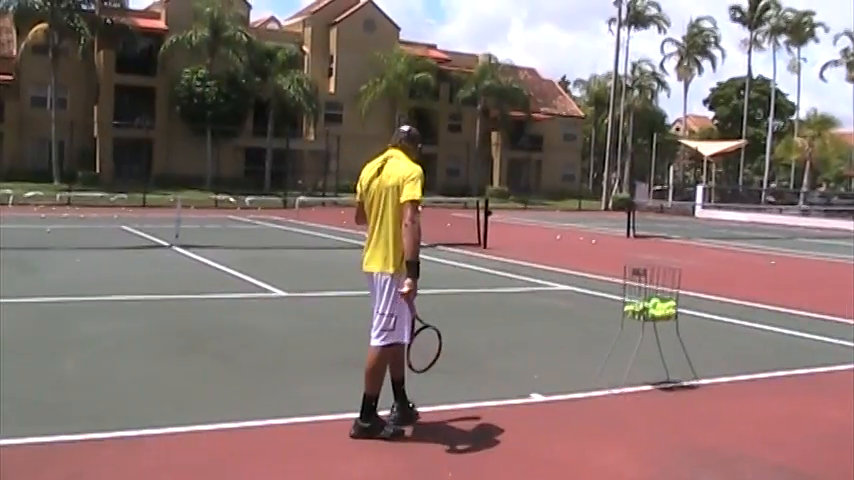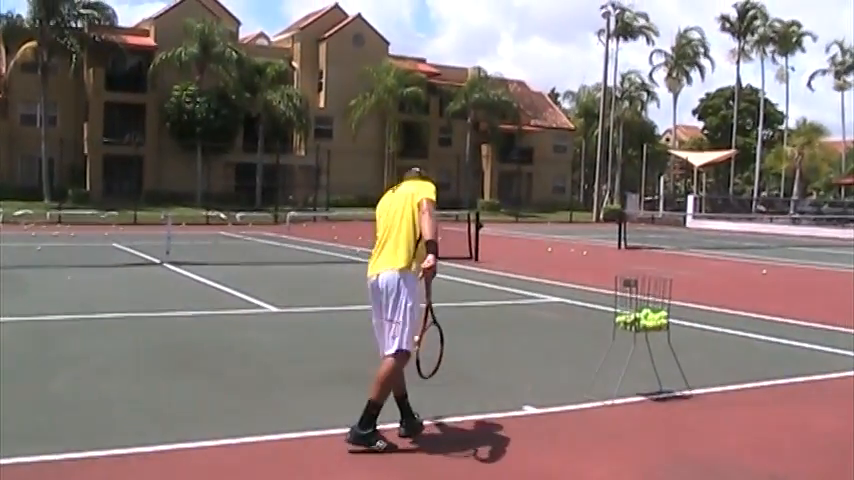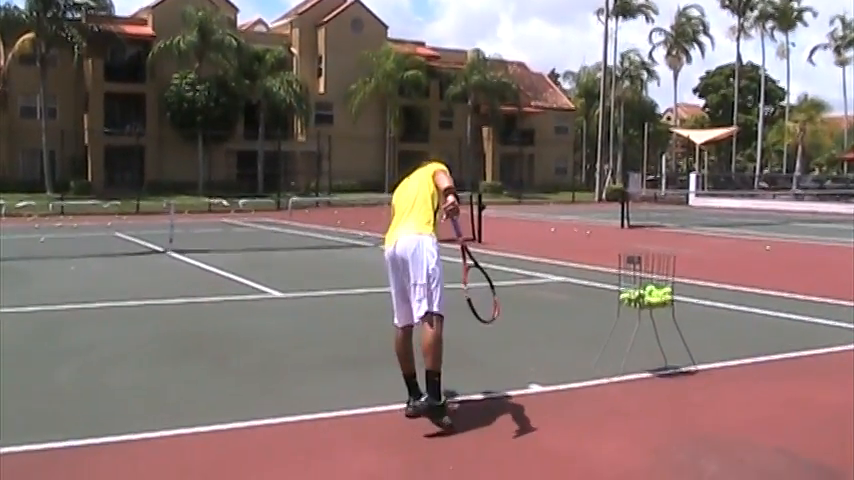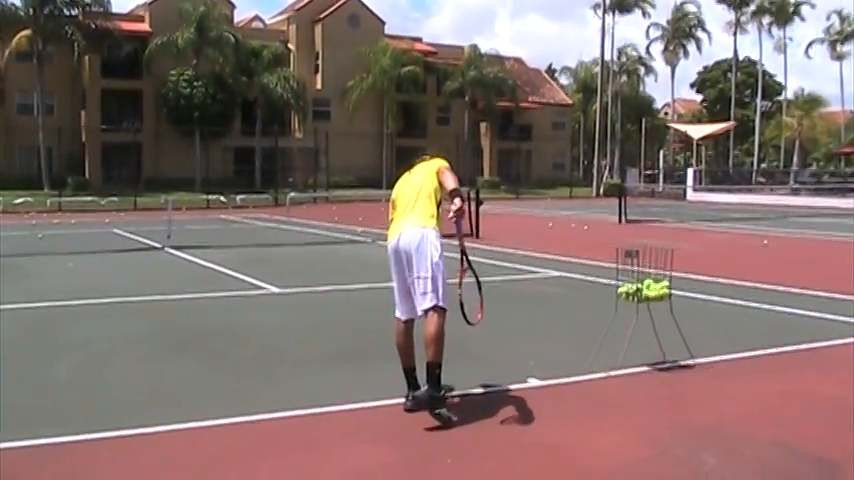
dt=0.5s
person 1, frame 1
left shoulder: (370, 168)
right shoulder: (411, 171)
left elbow: (360, 217)
right elbow: (410, 223)
right wrist: (412, 272)
left hip: (374, 260)
right hip: (393, 265)
left knee: (396, 335)
right knee: (385, 340)
left ankle: (401, 405)
right ankle: (367, 419)
person 1, frame 2
left shoulder: (387, 197)
right shoulder: (424, 187)
right elbow: (426, 214)
right wrist: (432, 251)
left hip: (376, 271)
right hip: (400, 272)
left knee: (394, 350)
right knee: (397, 352)
left ankle: (408, 418)
right ankle: (364, 428)
person 1, frame 3
left shoulder: (401, 187)
right shoulder: (433, 169)
right elbow: (442, 176)
right wrist: (451, 194)
left hip: (392, 244)
right hip: (418, 240)
left knee: (403, 324)
right knee: (432, 317)
left ankle: (414, 397)
right ankle: (432, 397)
person 1, frame 4
left shoulder: (401, 182)
right shoulder: (436, 164)
right elbow: (447, 175)
right wrist: (457, 197)
left hip: (395, 238)
right hip: (421, 233)
left knee: (404, 316)
right knee: (435, 309)
left ankle: (413, 390)
right ankle: (432, 390)
